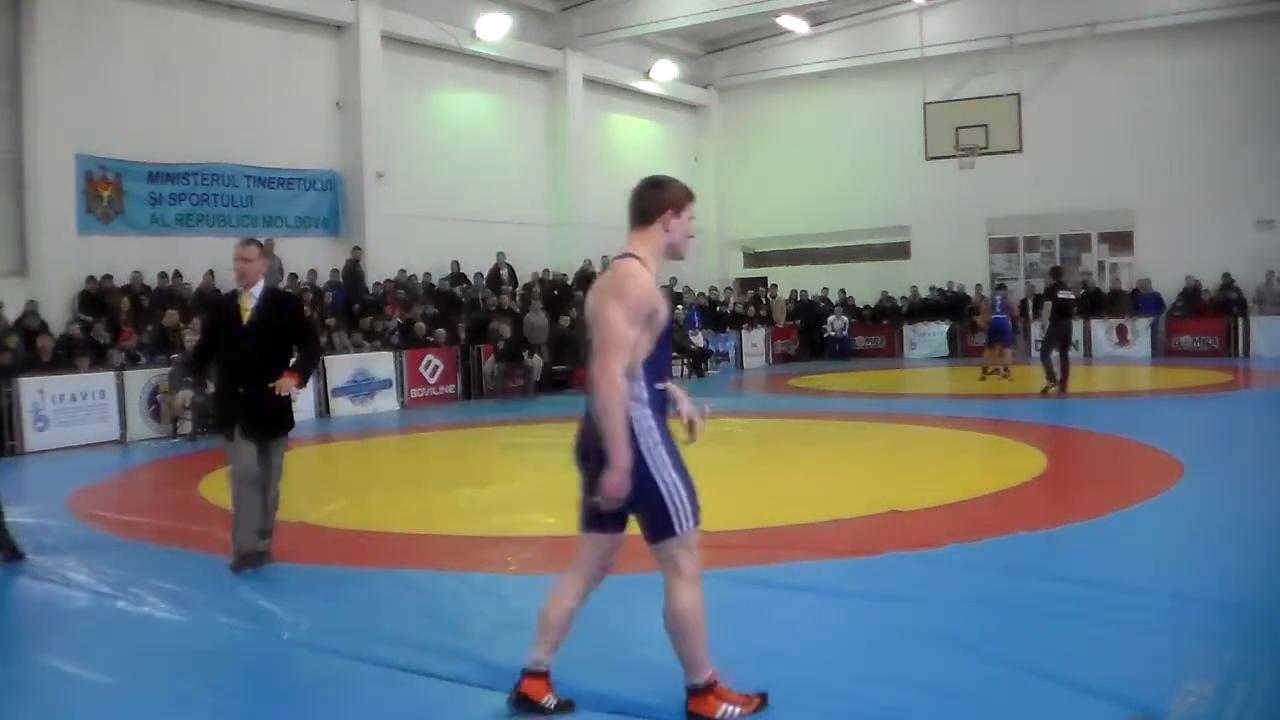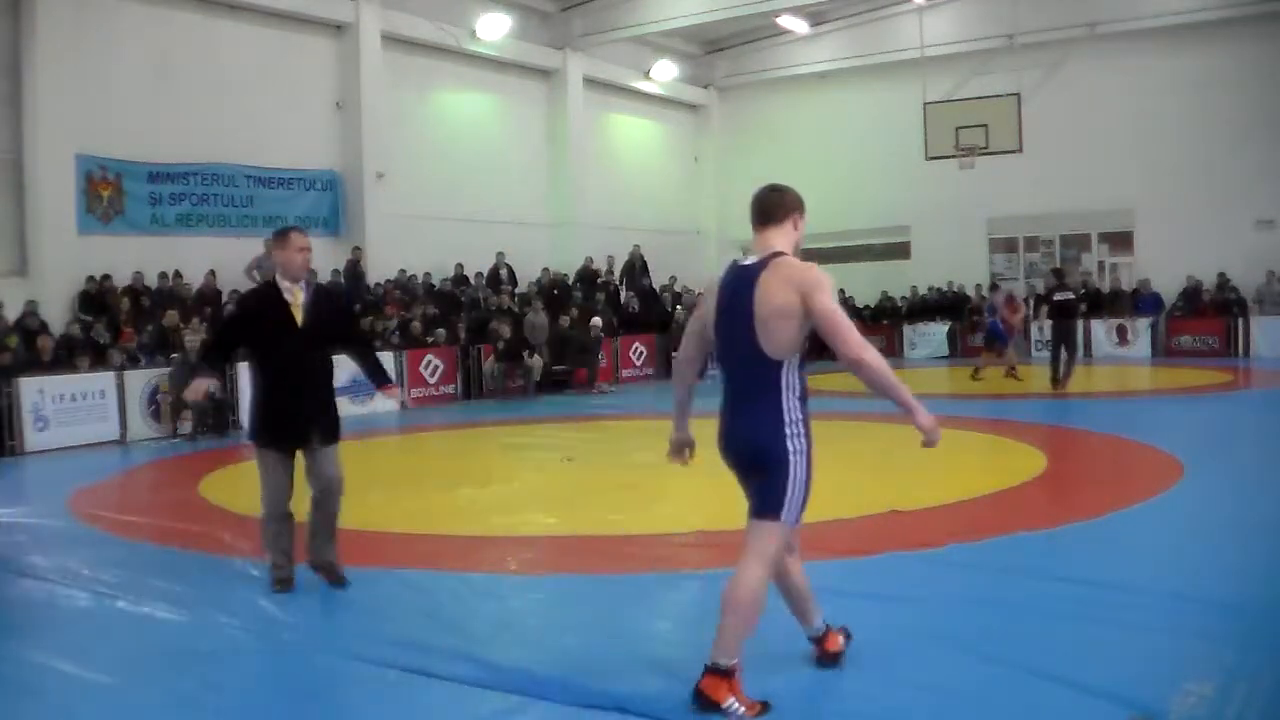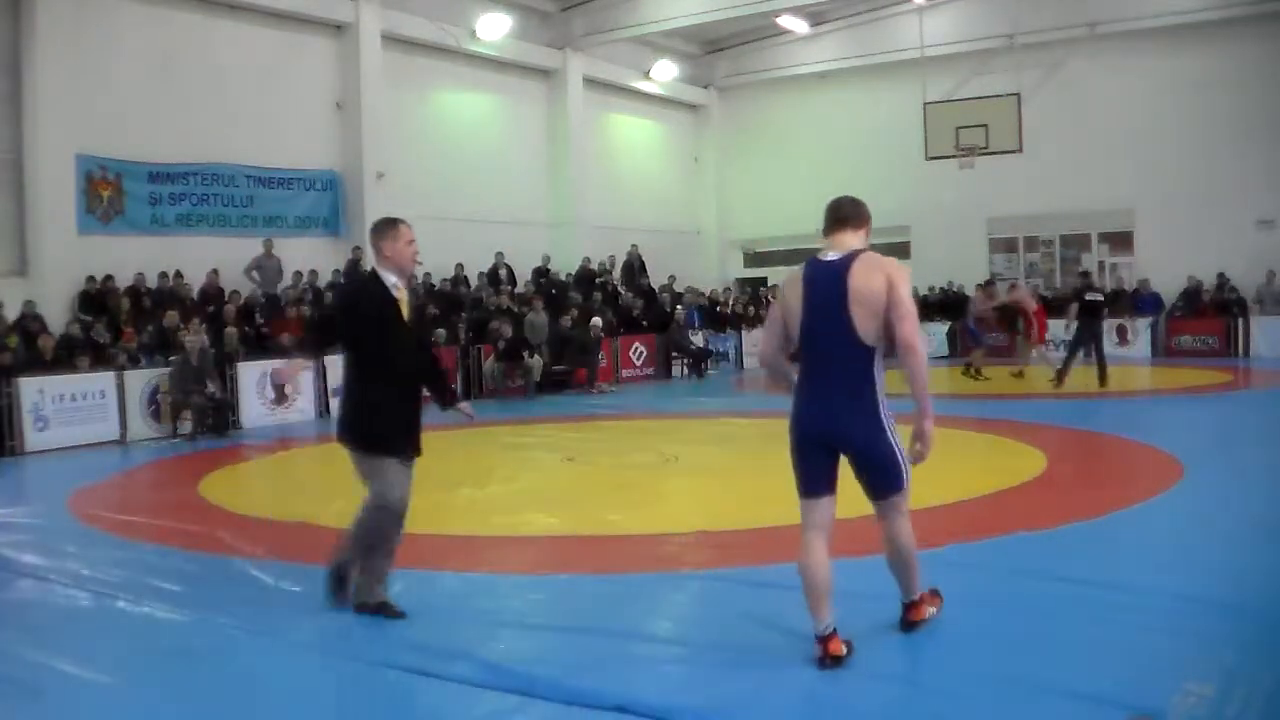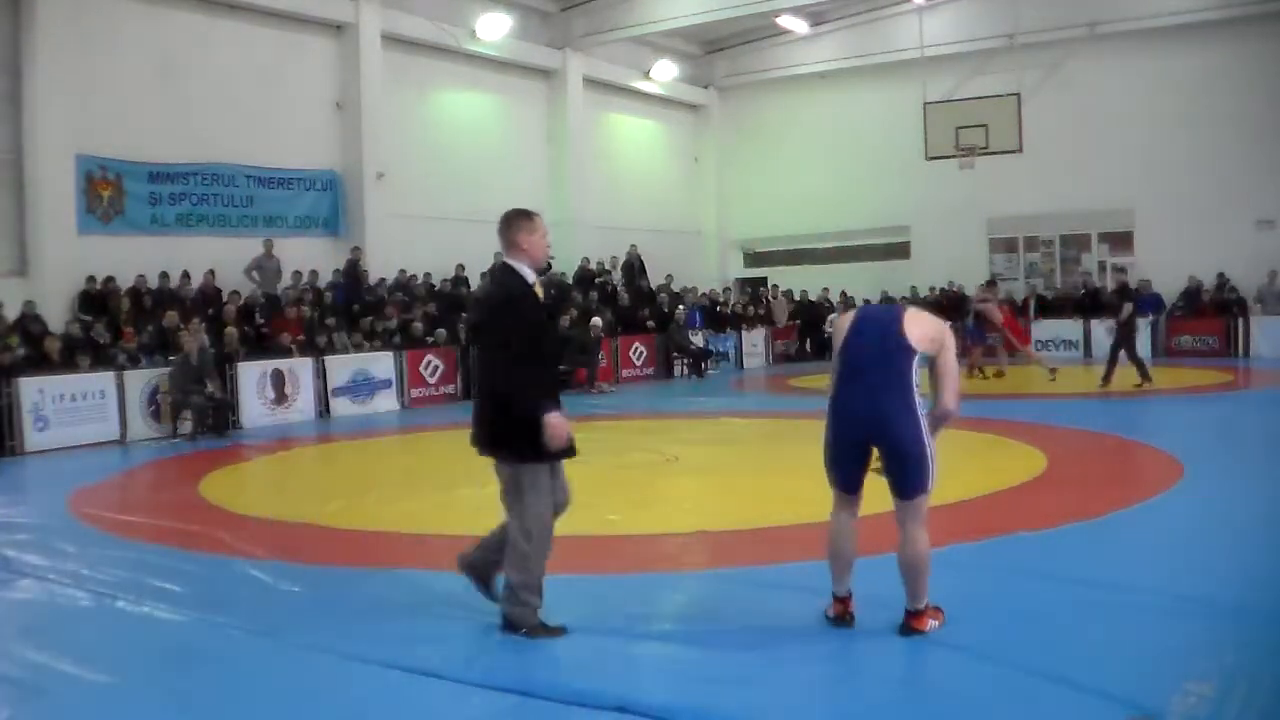
dt=0.5s
person 1, frame 1
left shoulder: (621, 276)
right shoulder: (635, 279)
right elbow: (609, 372)
left wrist: (674, 397)
right wrist: (618, 461)
left hip: (603, 442)
right hip: (634, 446)
left knee: (587, 566)
right knee: (684, 569)
person 1, frame 2
left shoulder: (722, 284)
right shoulder: (803, 277)
left elbow: (685, 363)
right elbow: (857, 354)
left wrist: (680, 425)
right wrist: (914, 408)
left hip: (734, 431)
right hip: (779, 433)
left knee: (783, 538)
right knee: (760, 556)
left ankle: (823, 636)
person 1, frame 3
left shoulder: (795, 281)
right shoulder: (886, 271)
left elbow: (768, 355)
right elbow: (910, 343)
right wrist: (926, 416)
left hip: (808, 416)
right hip: (863, 414)
left knee: (815, 528)
right knee: (892, 512)
left ankle: (827, 638)
right ankle: (914, 604)
person 1, frame 4
left shoulder: (847, 321)
right shoulder: (934, 327)
right elbow: (947, 406)
right wrist: (912, 444)
left hip: (846, 407)
right hip: (898, 407)
left knee: (844, 506)
right knee: (912, 520)
left ankle: (841, 602)
right ankle: (917, 612)
person 2, frame 1
left shoulder: (285, 304)
right shoulder: (222, 307)
left elbow: (311, 346)
right elbow: (205, 349)
left wrist: (294, 375)
right wrist: (190, 383)
left hip: (271, 407)
right hip: (234, 408)
left knee: (267, 481)
right knee: (244, 474)
left ankle: (261, 541)
right ankle: (245, 548)
person 2, frame 2
left shoulder: (328, 299)
right shoulder: (254, 303)
left elbow: (357, 343)
right elbow: (221, 343)
left wrist: (383, 381)
right wrist: (207, 375)
left hip: (318, 414)
right hip: (273, 416)
left knee: (330, 485)
right knee: (276, 499)
left ankle: (323, 556)
right ankle: (281, 568)
person 2, frame 3
left shoulder: (408, 297)
right shoulder: (359, 295)
left elbow: (422, 354)
left wrist: (449, 398)
left hip: (403, 423)
right hip: (370, 422)
left knee: (393, 505)
right knee: (390, 499)
left ankle: (369, 593)
right ankle: (345, 561)
person 2, frame 4
left shoulder: (517, 287)
right shoulder: (509, 291)
right elbow: (508, 364)
left wrist: (544, 409)
right wrist: (545, 411)
left hip: (525, 422)
right hip: (517, 425)
left knee: (552, 500)
right knee: (533, 518)
left ankle: (481, 560)
right ankle: (520, 613)
